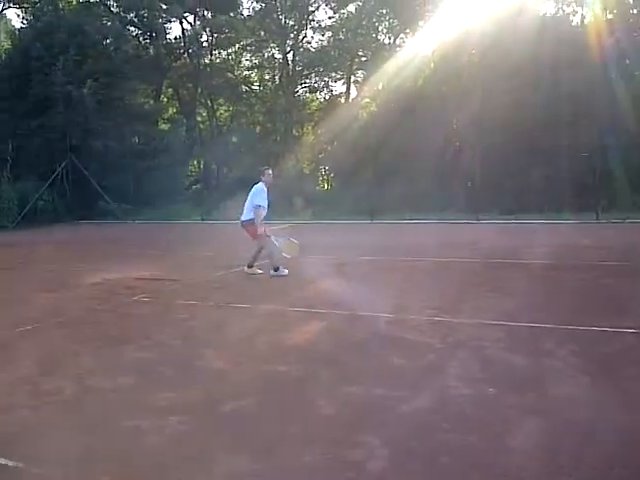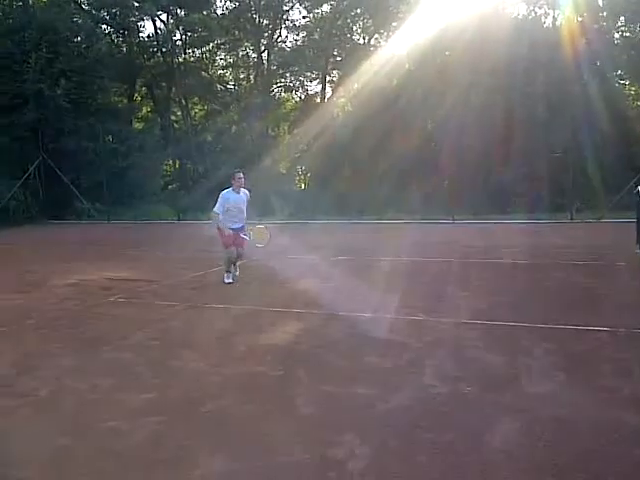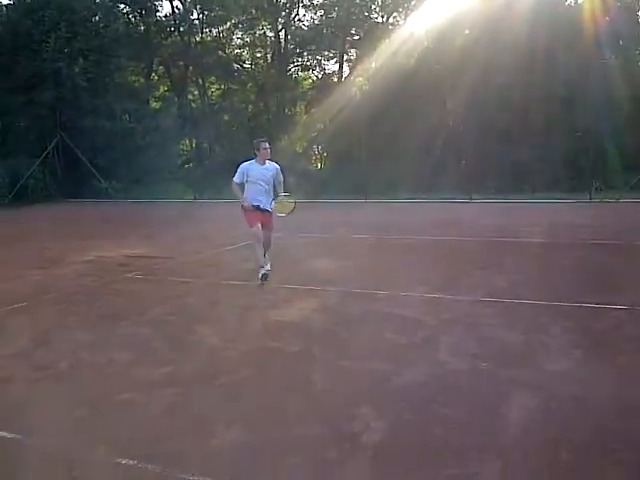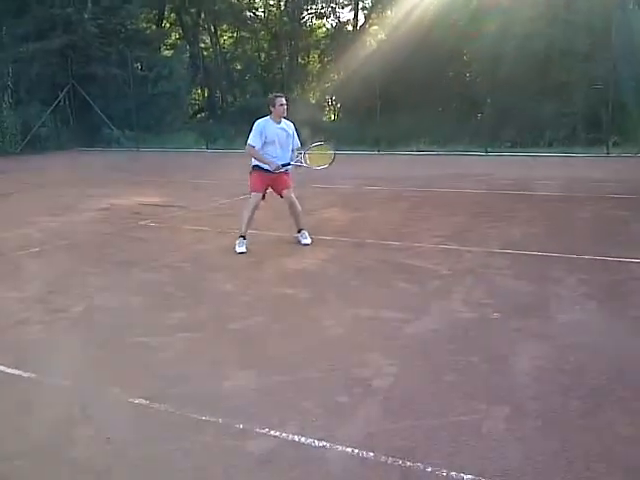
dt=0.5s
person 1, frame 1
left shoulder: (262, 188)
right shoulder: (260, 189)
right elbow: (257, 209)
left wrist: (260, 225)
right wrist: (260, 227)
left hip: (252, 221)
right hip: (250, 221)
left knee: (262, 245)
right knee: (268, 243)
left ankle: (250, 267)
right ankle: (276, 269)
person 1, frame 2
left shoulder: (246, 194)
right shoulder: (225, 195)
right elbow: (215, 215)
left wrist: (244, 222)
right wrist: (224, 229)
left hip: (240, 227)
right hip: (226, 228)
left knee: (240, 253)
right knee: (230, 254)
left ankle: (234, 263)
right ankle: (228, 272)
person 1, frame 3
left shoulder: (274, 167)
right shoulder: (246, 167)
left elbow: (279, 183)
right elbow: (235, 184)
left wrist: (278, 198)
right wrist: (243, 199)
left hip: (267, 207)
right hip: (251, 207)
left knee: (267, 236)
right knee: (257, 234)
left ankle: (264, 255)
right ankle: (262, 269)
person 1, frame 4
left shoulder: (289, 126)
right shoulder: (261, 124)
left elbow: (295, 149)
right elbow: (249, 149)
right wrist: (269, 162)
left hip: (281, 171)
right hip: (260, 169)
left knee: (291, 199)
right knee: (254, 201)
left ankle: (301, 232)
right ankle: (242, 238)
